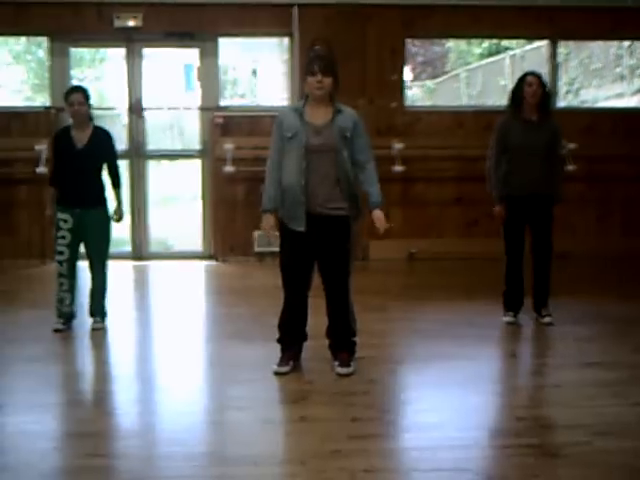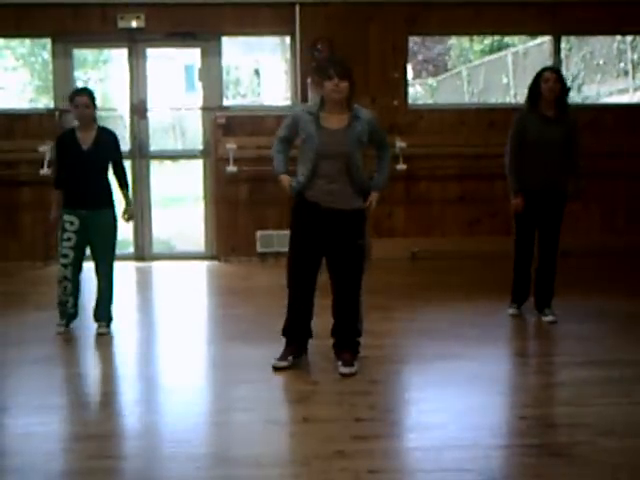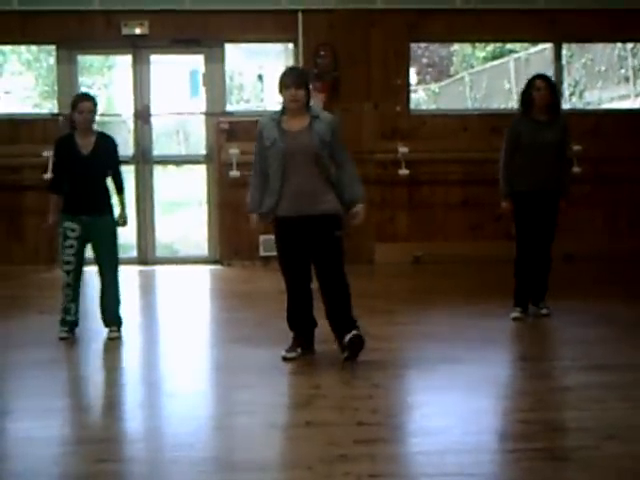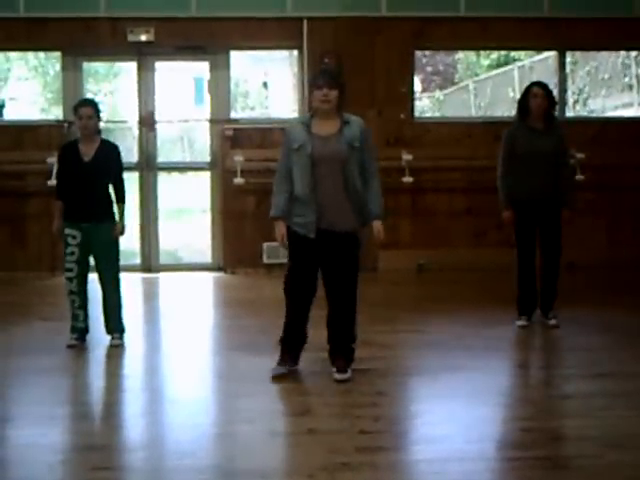
dt=1s
person 1, frame 1
left shoulder: (350, 119)
right shoulder: (287, 119)
left elbow: (365, 164)
right elbow: (275, 165)
left wrist: (375, 205)
right wrist: (268, 209)
left hip: (336, 215)
right hip: (295, 215)
left knee: (338, 286)
right knee: (294, 286)
left ankle: (343, 349)
right ankle: (290, 348)
person 1, frame 2
left shoulder: (365, 120)
right shoulder: (302, 117)
left elbow: (384, 150)
right elbow: (281, 140)
left wrist: (377, 186)
right wrist: (281, 172)
left hip: (349, 211)
right hip: (308, 207)
left knee: (347, 282)
right knee: (300, 277)
left ankle: (347, 348)
right ankle: (293, 343)
person 1, frame 3
left shoulder: (326, 122)
right shoulder: (267, 127)
left elbow: (343, 163)
right elbow: (260, 171)
left wrist: (356, 199)
right wrist: (255, 208)
left hip: (324, 210)
right hip: (286, 215)
left knee: (332, 273)
right knee: (295, 279)
left ankle: (347, 331)
right ankle: (302, 337)
person 1, frame 4
left shoulder: (357, 129)
right shoulder: (295, 132)
left elbow: (370, 175)
right elbow: (284, 177)
left wrist: (375, 216)
right wrist: (279, 216)
left hip: (344, 226)
right hip: (304, 224)
left knee: (342, 295)
right knee: (298, 292)
left ankle: (341, 356)
right ankle: (289, 353)
person 2, frame 1
left shoulder: (550, 125)
right shoulder: (507, 123)
left elbow: (556, 163)
right elbow: (494, 162)
left wrist: (555, 197)
right wrist: (498, 199)
left hip: (541, 198)
right hip: (513, 197)
left knee: (543, 252)
right knee: (514, 253)
left ankle: (541, 306)
right ankle: (511, 307)
person 2, frame 2
left shoulder: (566, 121)
right shoulder: (524, 118)
left elbow: (572, 158)
right elbow: (512, 157)
left wrist: (569, 187)
right wrist: (515, 192)
left hip: (555, 194)
right hip: (527, 192)
left knee: (549, 249)
right knee: (523, 247)
left ankle: (544, 303)
right ankle: (517, 299)
person 2, frame 3
left shoulder: (559, 124)
right shoulder: (519, 123)
left elbow: (565, 160)
right elbow: (506, 160)
left wrist: (563, 193)
right wrist: (506, 194)
left hip: (549, 194)
right hip: (523, 194)
left knee: (544, 247)
right knee: (524, 247)
left ankle: (539, 297)
right ankle: (520, 302)
person 2, frame 4
left shoulder: (556, 133)
right shoulder: (514, 132)
left elbow: (564, 169)
right elbow: (504, 170)
left wrist: (564, 202)
right wrist: (506, 204)
left hip: (549, 202)
right hip: (522, 202)
left knee: (552, 255)
right knee: (525, 256)
left ankle: (548, 308)
right ankle: (525, 310)
person 3, frame 1
left shoulder: (103, 136)
right shoulder: (60, 137)
left elbow: (113, 171)
right elbow: (55, 173)
left wrist: (119, 203)
right wrist: (51, 204)
left hip: (95, 207)
right hip: (66, 207)
left knee: (97, 262)
right knee: (64, 262)
left ankle: (98, 314)
right ankle: (64, 315)
person 3, frame 2
left shoulder: (108, 137)
right shoulder: (64, 139)
left elbow: (119, 171)
right elbow: (60, 175)
left wrist: (128, 203)
right wrist: (56, 207)
left hip: (102, 208)
right hip: (72, 209)
left knee: (104, 265)
right knee: (67, 264)
left ankle: (103, 318)
right ankle: (66, 315)
person 3, frame 3
left shoulder: (107, 142)
right shoulder: (63, 144)
left elbow: (116, 176)
right elbow: (57, 181)
left wrist: (123, 208)
right wrist: (53, 212)
left hip: (102, 213)
right hip: (72, 215)
left knee: (108, 269)
right knee: (70, 270)
left ankle: (113, 322)
right ankle: (68, 322)
person 3, frame 4
left shoulder: (110, 150)
right shoulder: (67, 151)
left elbow: (118, 187)
right elbow: (61, 187)
left wrist: (120, 219)
right wrist: (58, 219)
left hip: (103, 222)
right hip: (74, 223)
left knee: (109, 277)
right knee: (74, 278)
left ankle: (116, 330)
right ankle: (78, 329)
